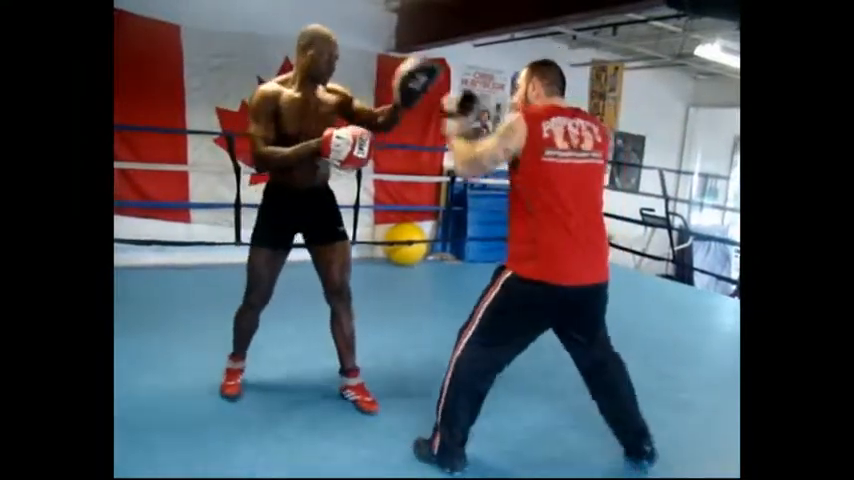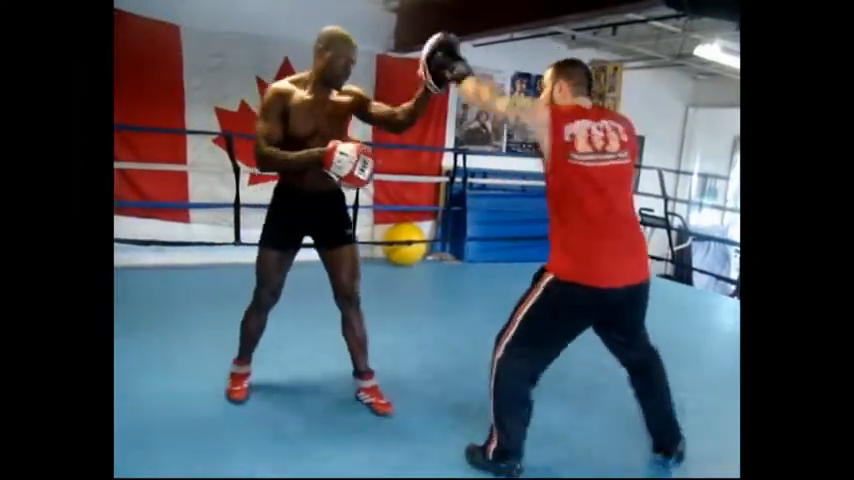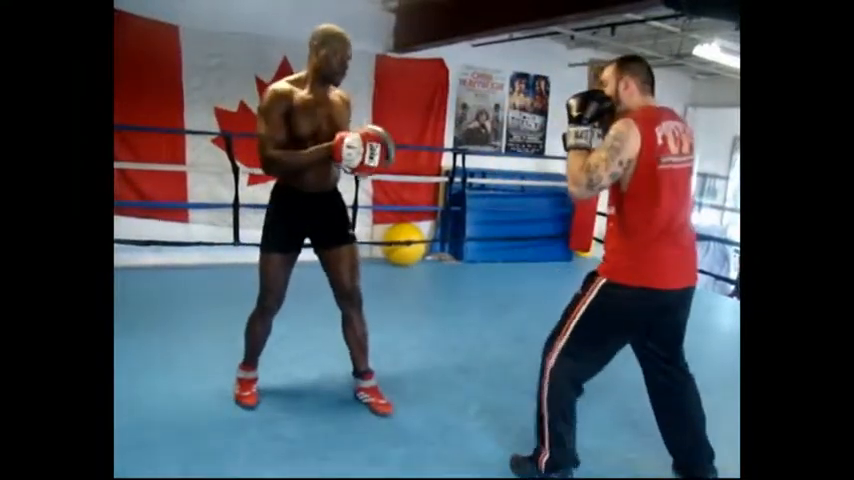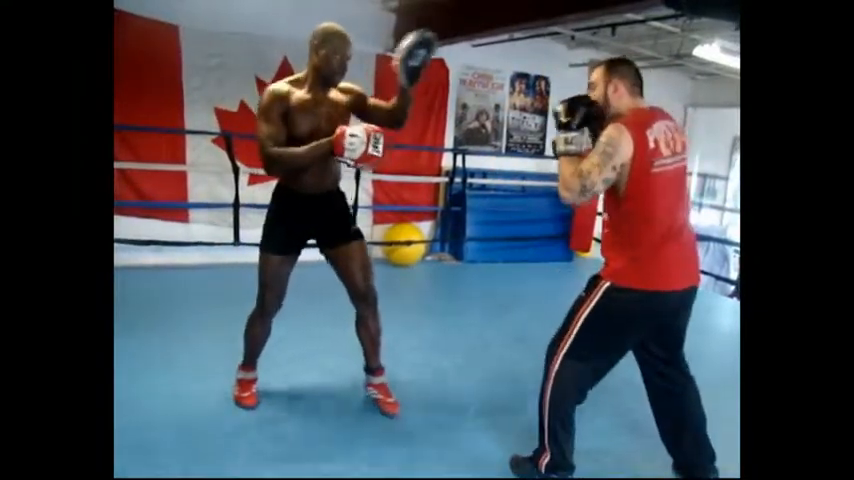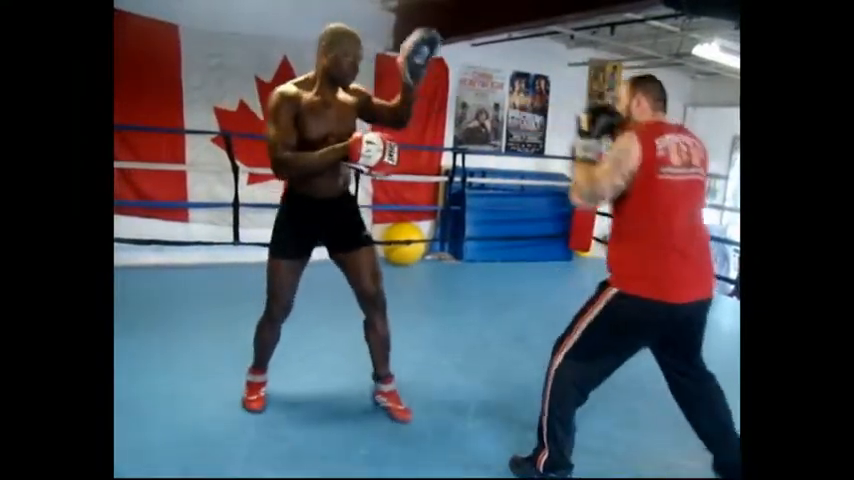
dt=0.5s
person 1, frame 1
left shoulder: (523, 123)
right shoulder: (593, 129)
left elbow: (467, 164)
left wrist: (453, 119)
left hip: (535, 273)
right hip: (591, 274)
left knee: (474, 353)
right knee: (599, 358)
left ankle: (446, 447)
right ankle: (639, 444)
person 1, frame 2
left shoulder: (548, 119)
right shoulder: (624, 126)
left elbow: (487, 99)
left wrist: (455, 69)
left hip: (575, 275)
right hip: (631, 273)
left knee: (513, 355)
right knee: (639, 354)
right ankle: (668, 442)
person 1, frame 3
left shoulder: (631, 128)
right shoulder: (678, 127)
left elbow: (581, 186)
left wrist: (579, 129)
right wrist: (602, 126)
left hip: (632, 279)
right hip: (679, 277)
left knee: (563, 359)
right knee: (670, 369)
person 1, frame 4
left shoulder: (622, 131)
right shoulder: (667, 125)
left elbow: (575, 191)
left wrist: (569, 135)
right wrist: (592, 132)
left hip: (634, 281)
right hip: (680, 278)
left knee: (566, 363)
right knee: (669, 371)
person 1, frame 5
left shoulder: (633, 142)
right shoulder: (691, 143)
left elbow: (584, 196)
left wrist: (588, 142)
left hip: (643, 291)
right hip: (696, 288)
left knee: (568, 362)
right knee: (691, 374)
person 2, frame 1
left shoulder: (336, 96)
right shoulder: (270, 95)
left elbow: (379, 122)
right elbow: (260, 158)
left wrist: (404, 99)
right wrist: (316, 146)
left hip: (321, 200)
right hip: (280, 201)
left knee: (340, 293)
right knee: (256, 296)
left ankle: (351, 378)
right ankle: (236, 363)
person 2, frame 2
left shoulder: (350, 98)
right shoulder: (281, 94)
left elbow: (398, 121)
right elbow: (263, 156)
left wrist: (428, 91)
right wrist: (319, 156)
left hip: (331, 203)
right hip: (289, 202)
left knee: (349, 297)
right knee: (265, 297)
left ankle: (365, 381)
right ankle: (241, 368)
person 2, frame 3
left shoulder: (342, 101)
right shoulder: (281, 95)
right elbow: (270, 161)
left wrist: (364, 143)
right wrist: (329, 149)
left hip: (330, 204)
right hip: (289, 205)
left knee: (351, 297)
right knee: (269, 303)
left ankle: (364, 381)
right ankle: (247, 374)
person 2, frame 4
left shoulder: (348, 96)
right shoulder: (279, 95)
left elbow: (394, 119)
right elbow: (271, 160)
left wrist: (406, 84)
right wrist: (331, 143)
left hip: (333, 205)
right hip: (290, 206)
left knee: (365, 294)
right knee: (268, 305)
left ankle: (375, 378)
right ankle: (247, 375)
person 2, frame 5
left shoulder: (353, 97)
right shoulder: (287, 98)
left elbow: (397, 118)
right elbow: (281, 164)
left wrist: (411, 82)
right wrist: (345, 150)
left hip: (342, 209)
right hip: (299, 212)
left knee: (374, 300)
right knee: (278, 309)
left ankle: (384, 385)
right ankle: (257, 378)
